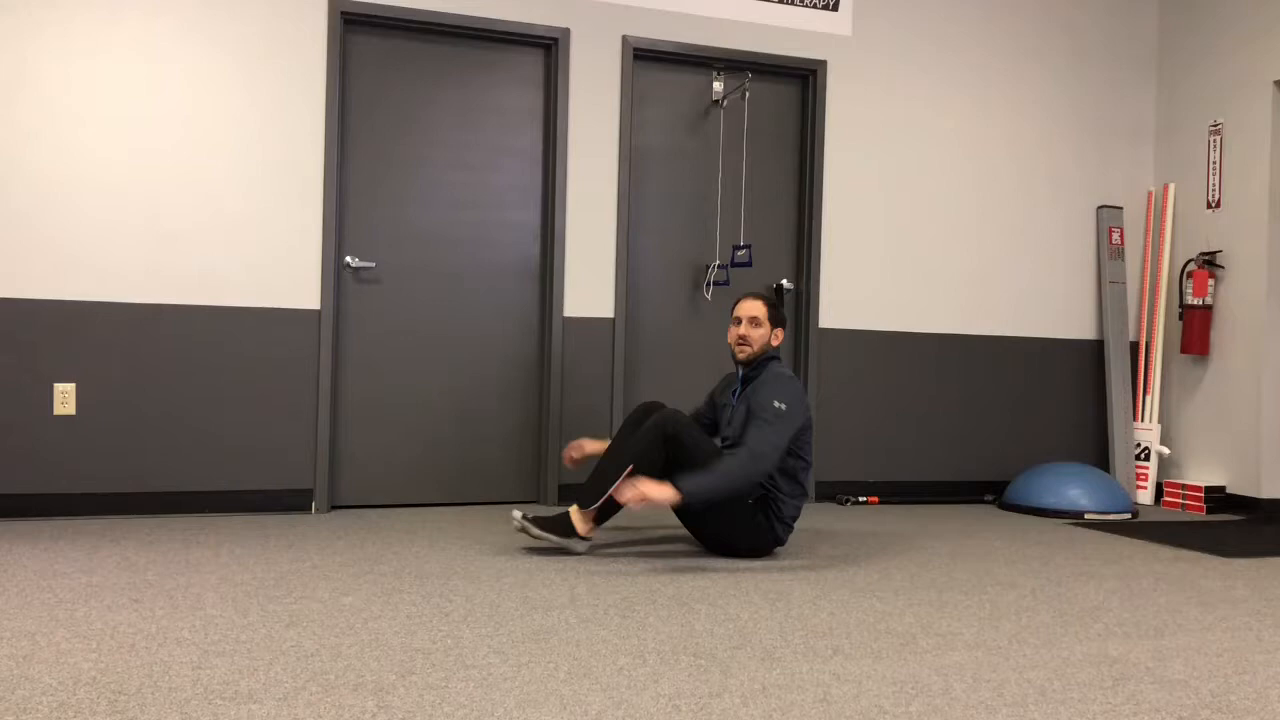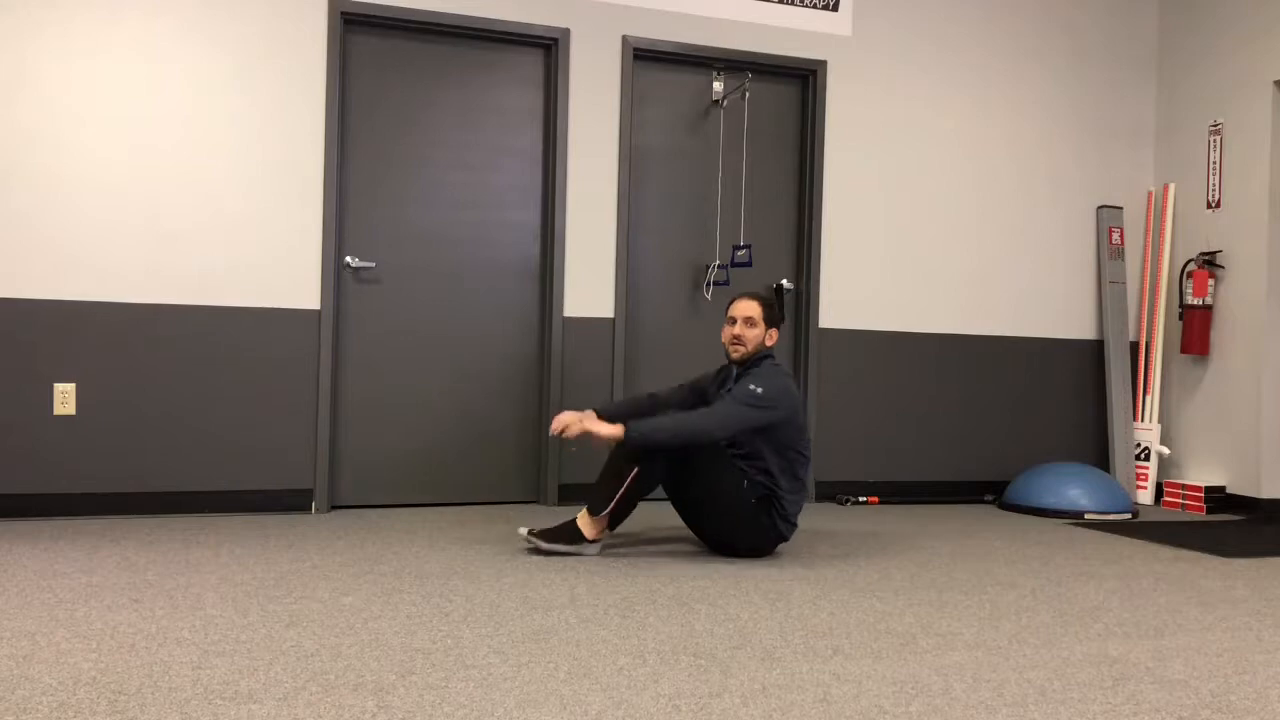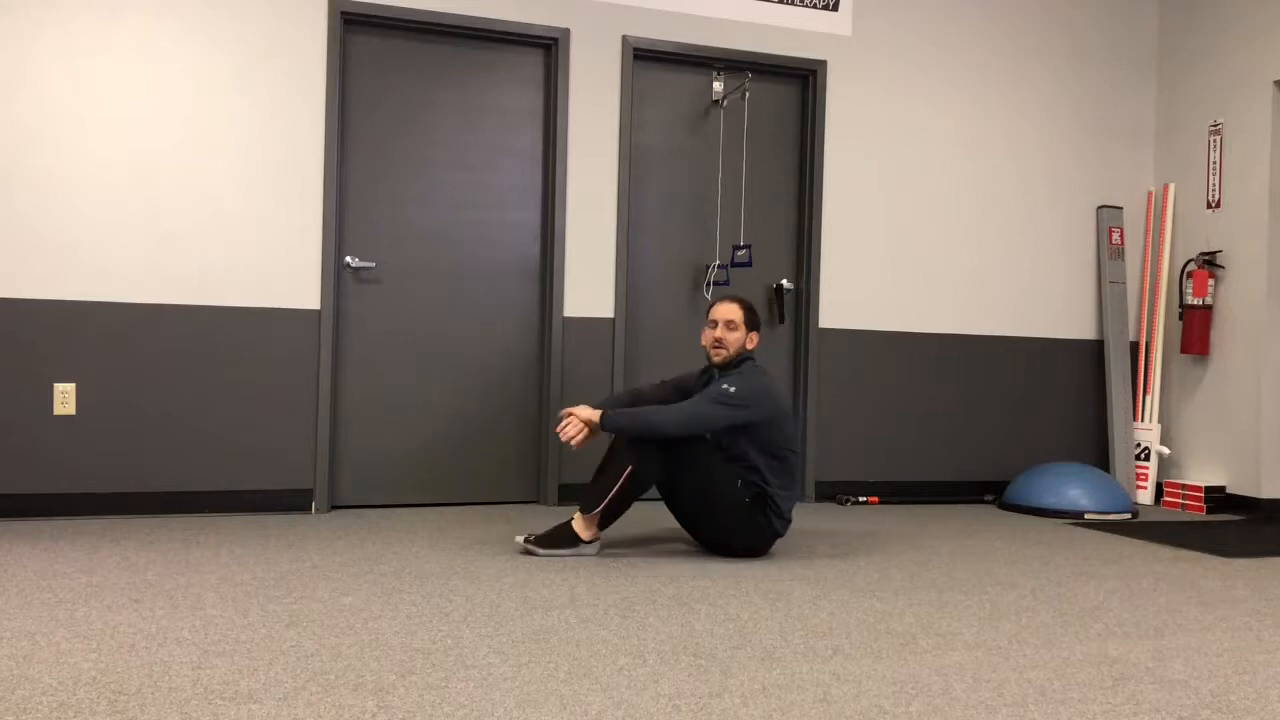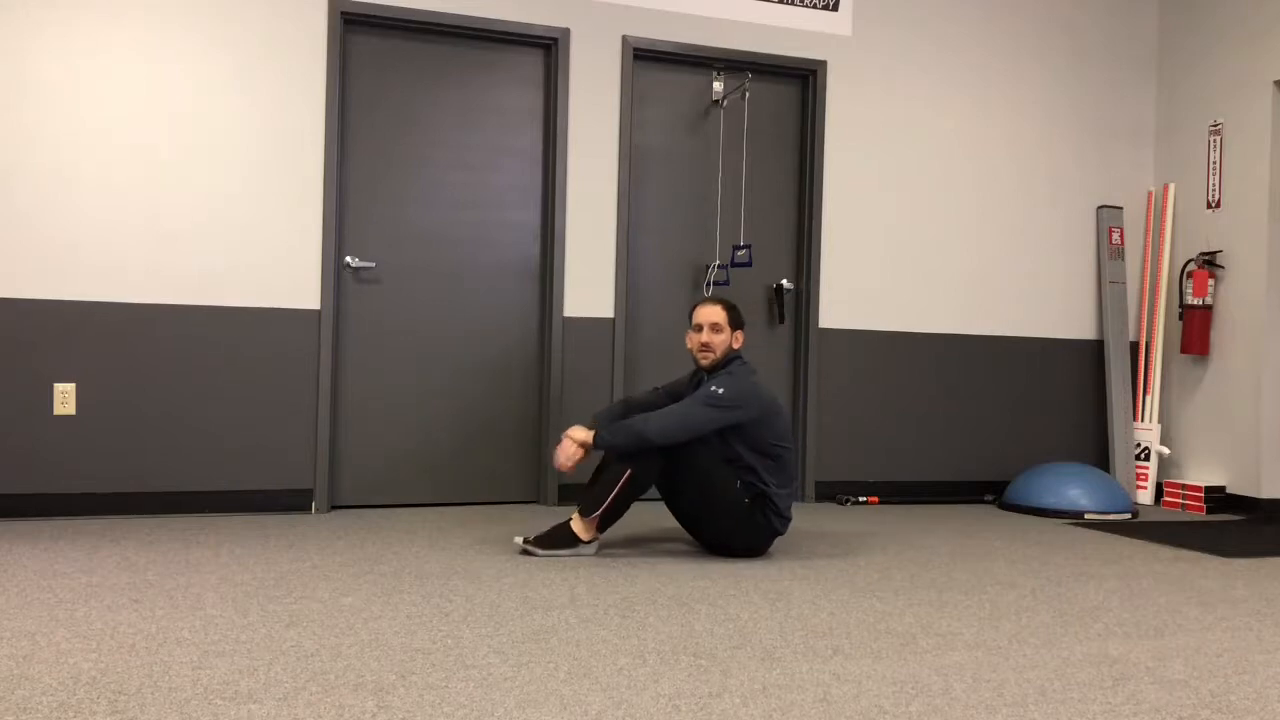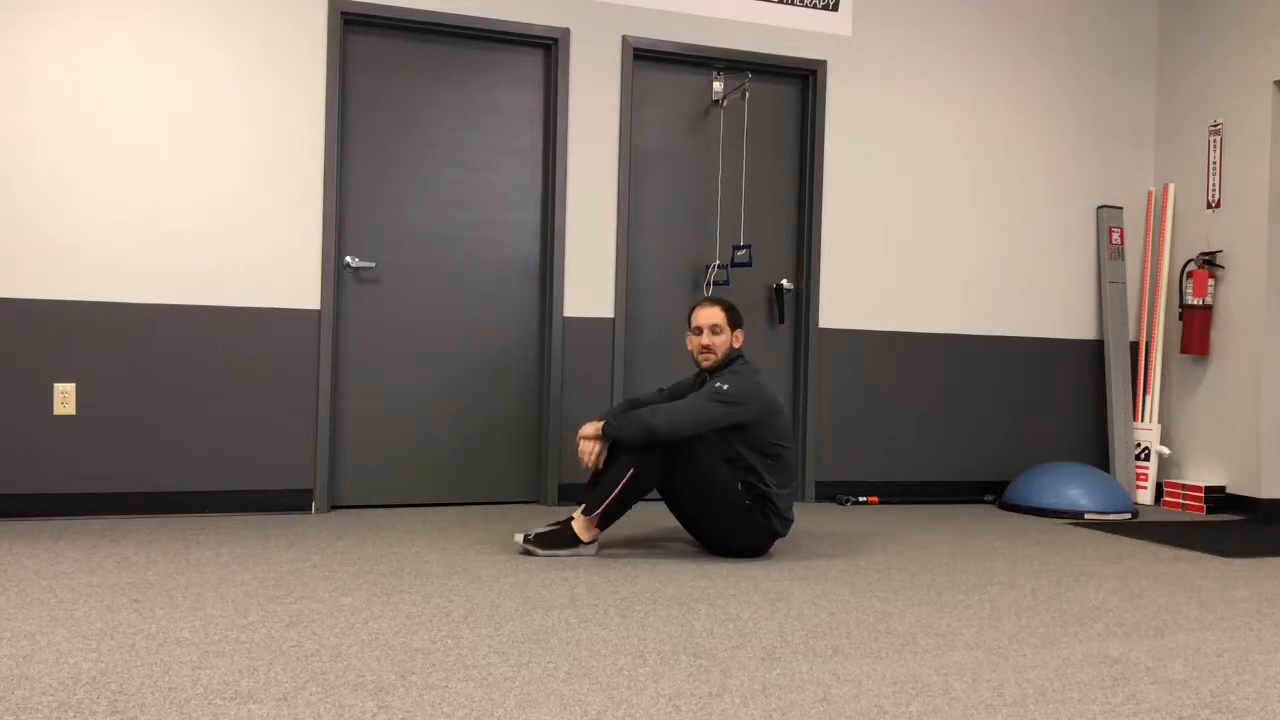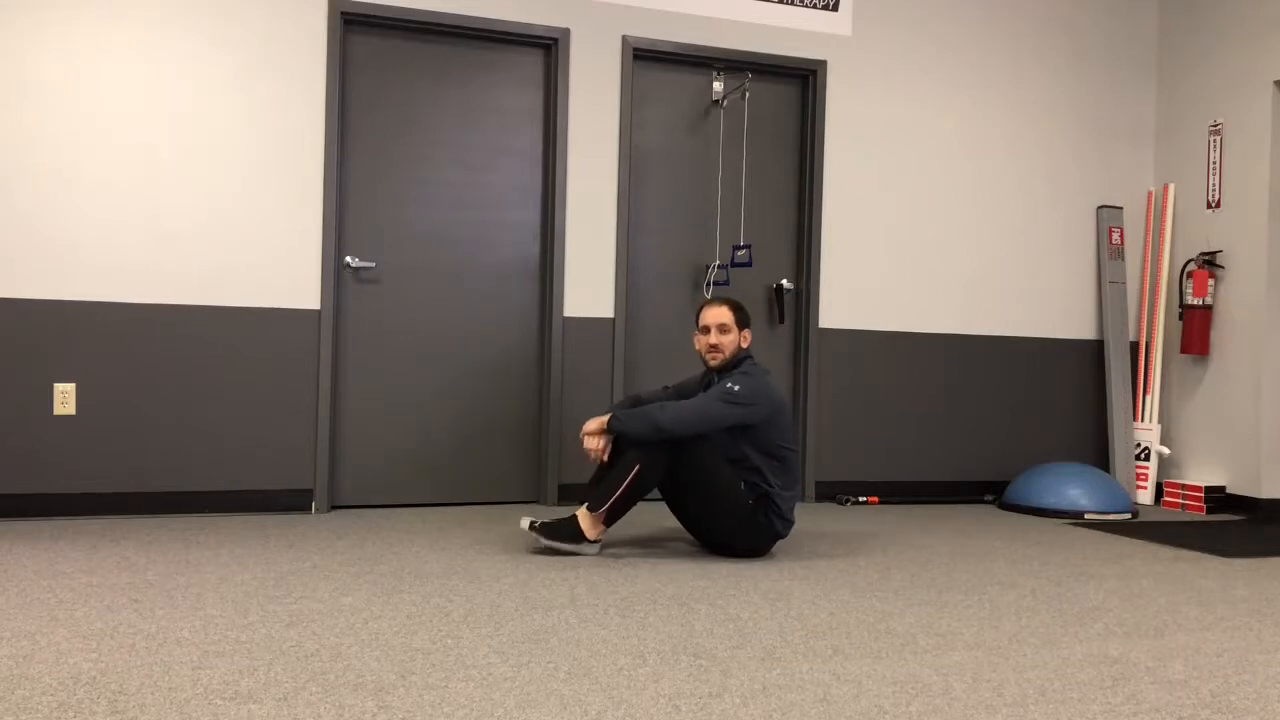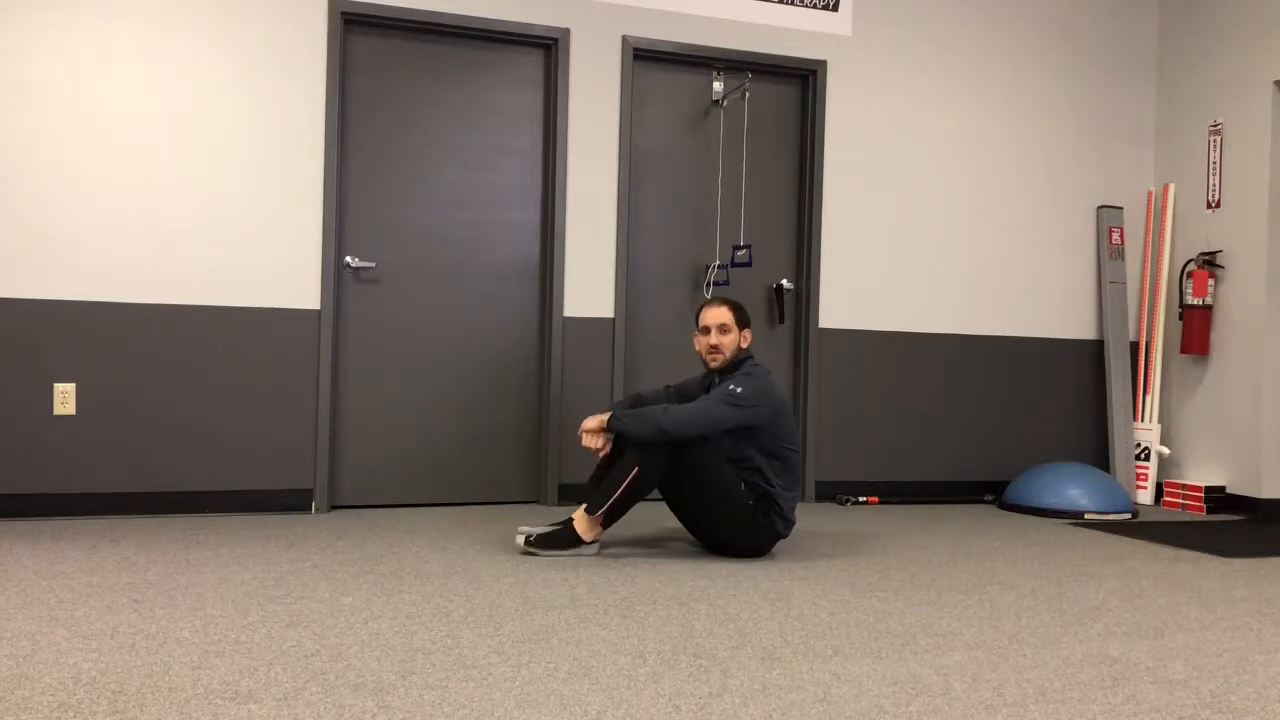
dt=0.2s
person 1, frame 1
left shoulder: (781, 389)
right shoulder: (734, 383)
left elbow: (753, 461)
right elbow: (687, 429)
left wrist: (676, 492)
right wrist: (609, 447)
left hip: (759, 525)
right hip: (729, 510)
left knee: (668, 429)
right knee: (651, 412)
left ankle: (580, 523)
right ankle: (586, 514)
person 1, frame 2
left shoulder: (772, 386)
right shoulder: (726, 378)
left elbow: (704, 426)
right elbow: (661, 401)
left wrist: (620, 430)
right wrist: (595, 417)
left hip: (760, 524)
right hip: (728, 511)
left knee: (668, 435)
right knee: (654, 420)
left ankle: (590, 529)
right ankle: (593, 519)
person 1, frame 3
left shoulder: (750, 387)
right shoulder: (711, 378)
left elbow: (675, 419)
right elbow: (642, 398)
left wrist: (599, 418)
right wrist: (590, 418)
left hip: (754, 523)
right hip: (723, 512)
left knee: (660, 431)
right knee: (643, 426)
left ankle: (584, 530)
right ankle: (588, 518)
person 1, frame 4
left shoulder: (738, 387)
right shoulder: (701, 380)
left elbow: (664, 427)
right elbow: (631, 407)
left wrist: (594, 437)
right wrist: (586, 432)
left hip: (754, 523)
right hip: (720, 512)
left knee: (657, 436)
right knee: (636, 424)
left ankle: (583, 530)
right ankle: (586, 519)
person 1, frame 5
left shoulder: (741, 386)
right shoulder: (705, 382)
left elbow: (667, 420)
right elbow: (638, 406)
left wrist: (603, 428)
right wrist: (601, 434)
left hip: (754, 524)
right hip: (722, 513)
left knee: (659, 435)
right knee: (638, 427)
left ankle: (584, 531)
right ankle: (584, 519)
person 1, frame 6
left shoulder: (750, 386)
right shoulder: (711, 381)
left elbow: (676, 418)
right elbow: (643, 402)
left wrist: (609, 421)
right wrist: (607, 428)
left hip: (755, 524)
right hip: (724, 512)
left knee: (665, 433)
right knee: (641, 427)
left ankle: (588, 528)
right ankle: (585, 517)
person 1, frame 7
left shoulder: (753, 388)
right shoulder: (713, 381)
left elbow: (678, 420)
right elbow: (645, 400)
left wrist: (609, 420)
right wrist: (608, 424)
left hip: (757, 523)
right hip: (725, 513)
left knee: (665, 435)
right knee: (642, 429)
left ankle: (586, 530)
right ankle: (585, 518)
